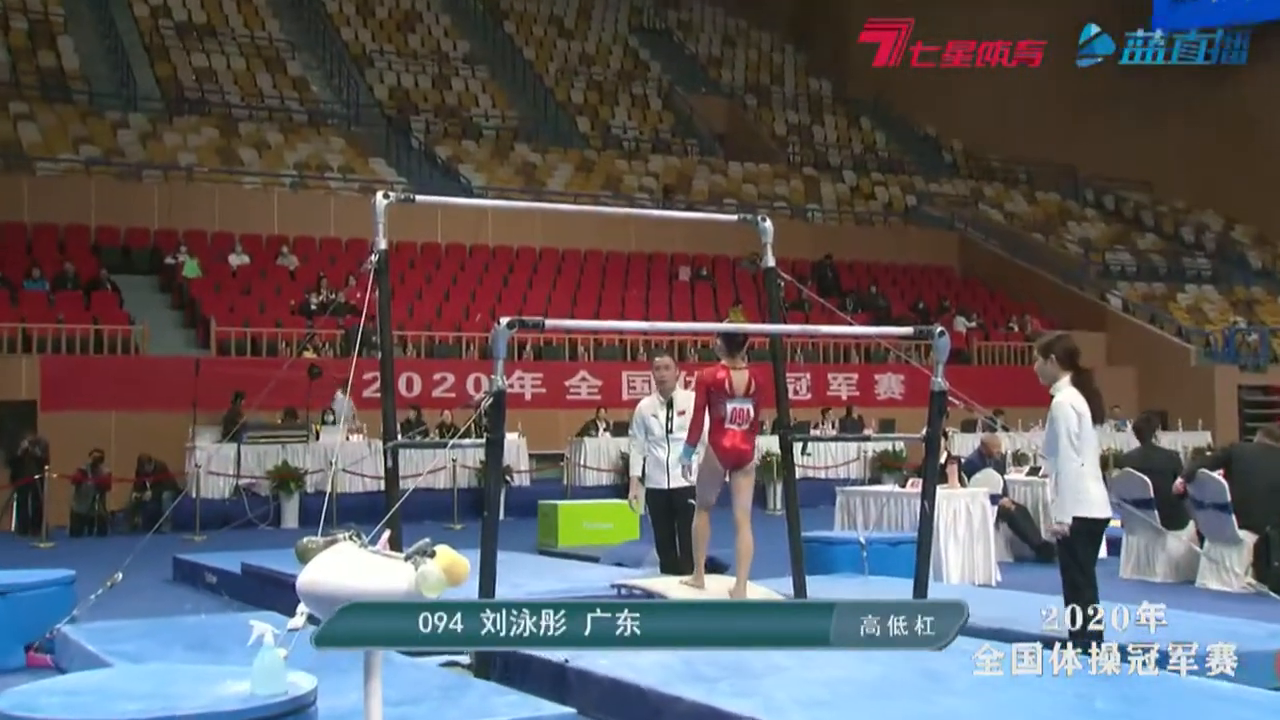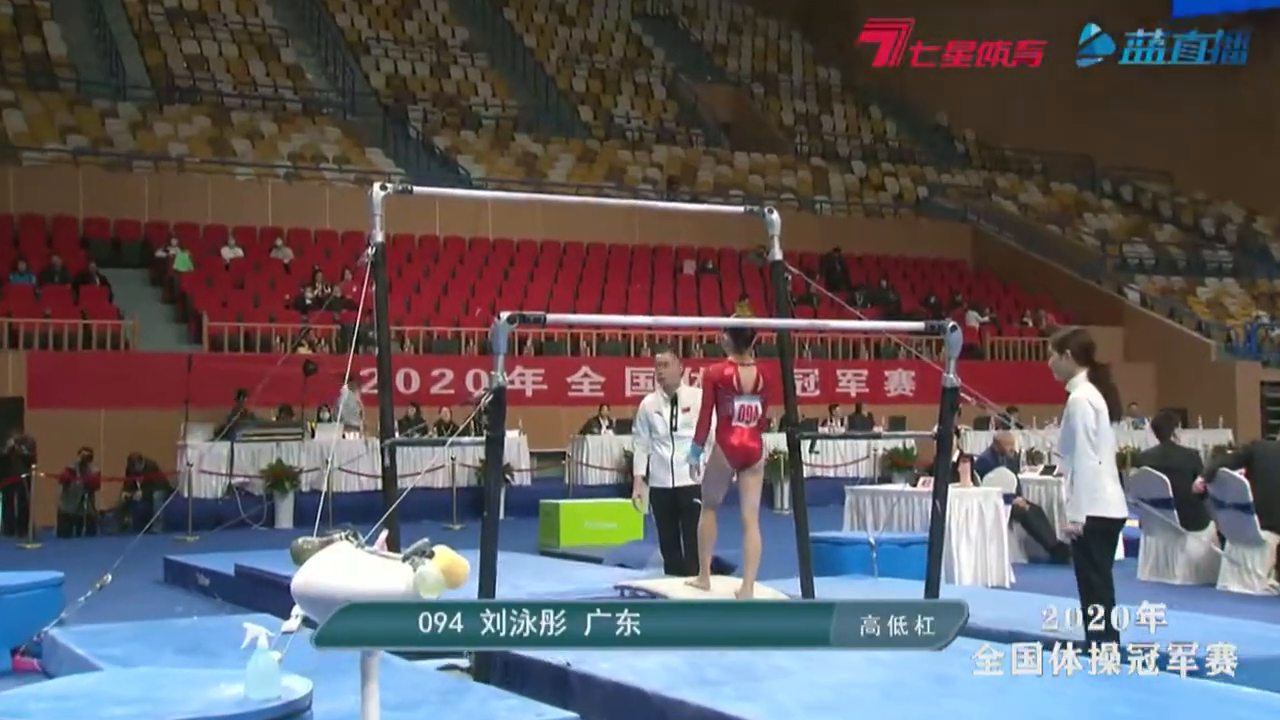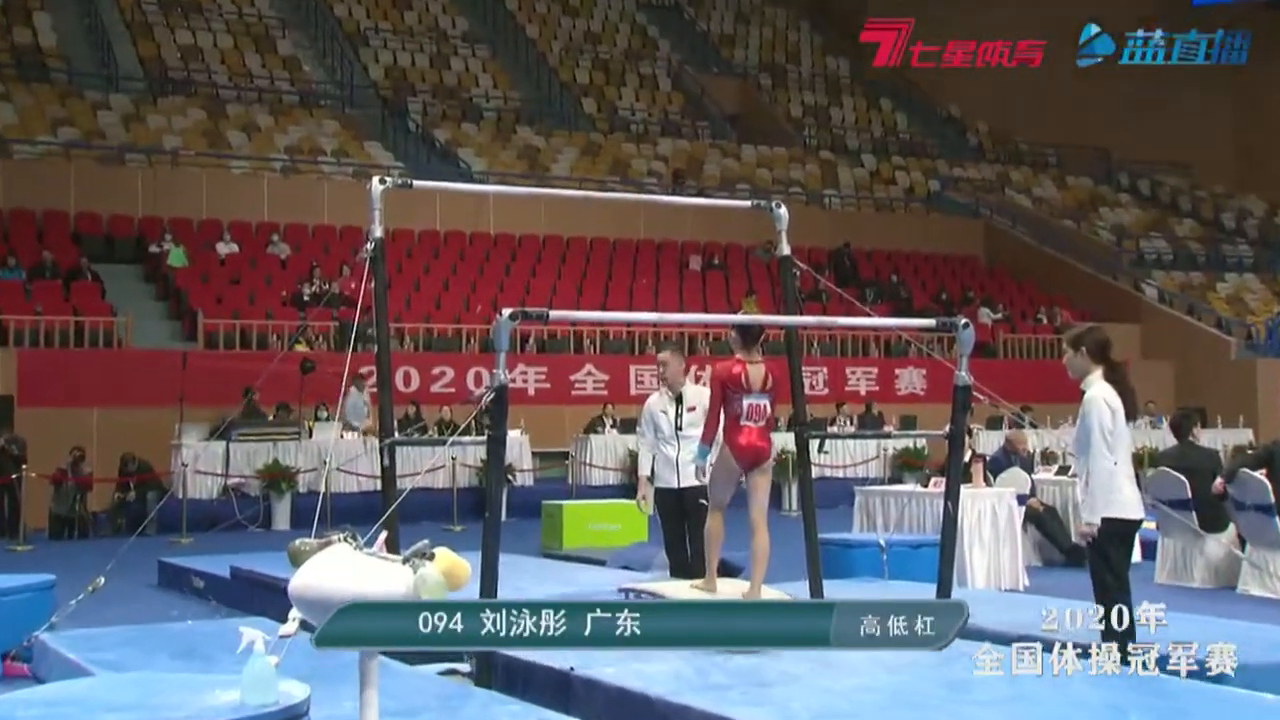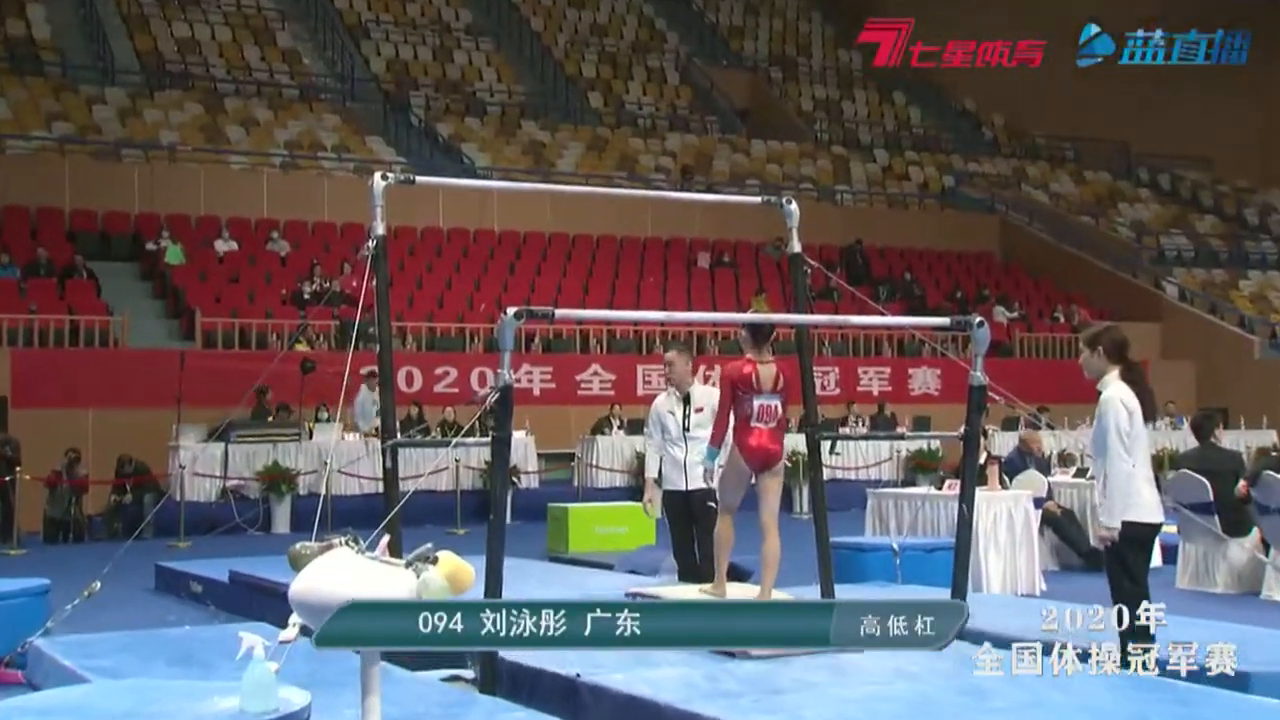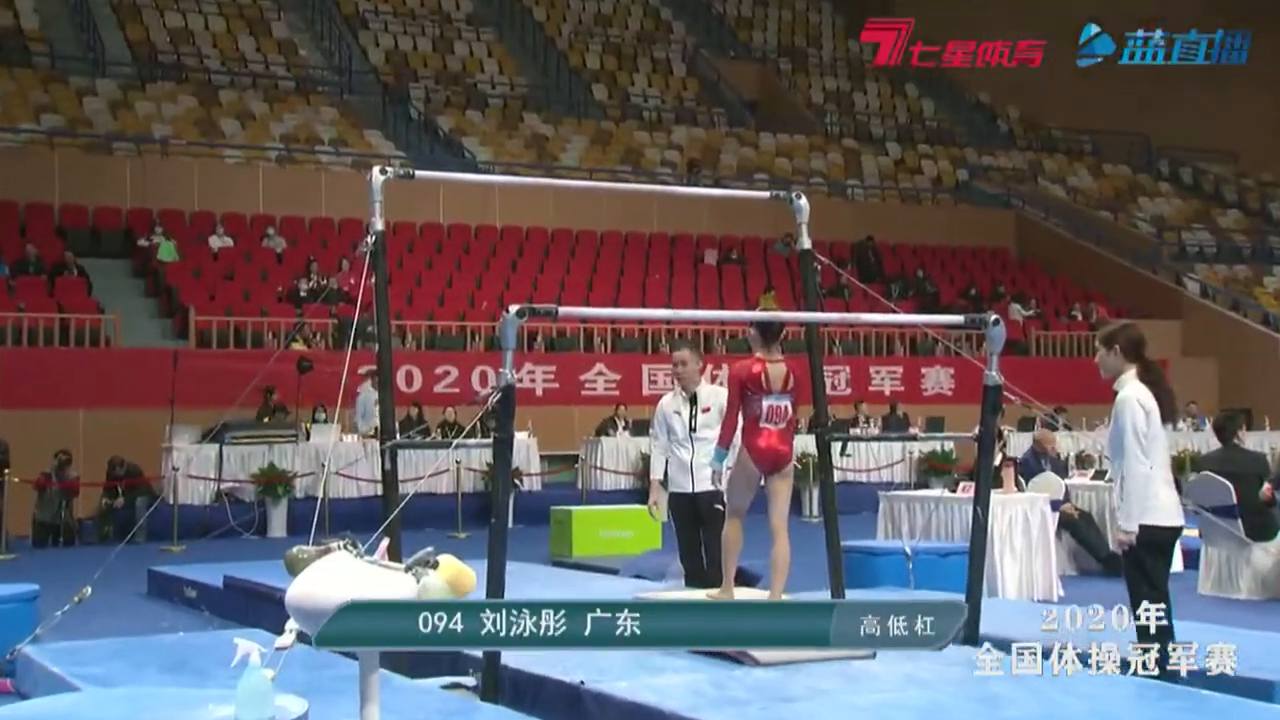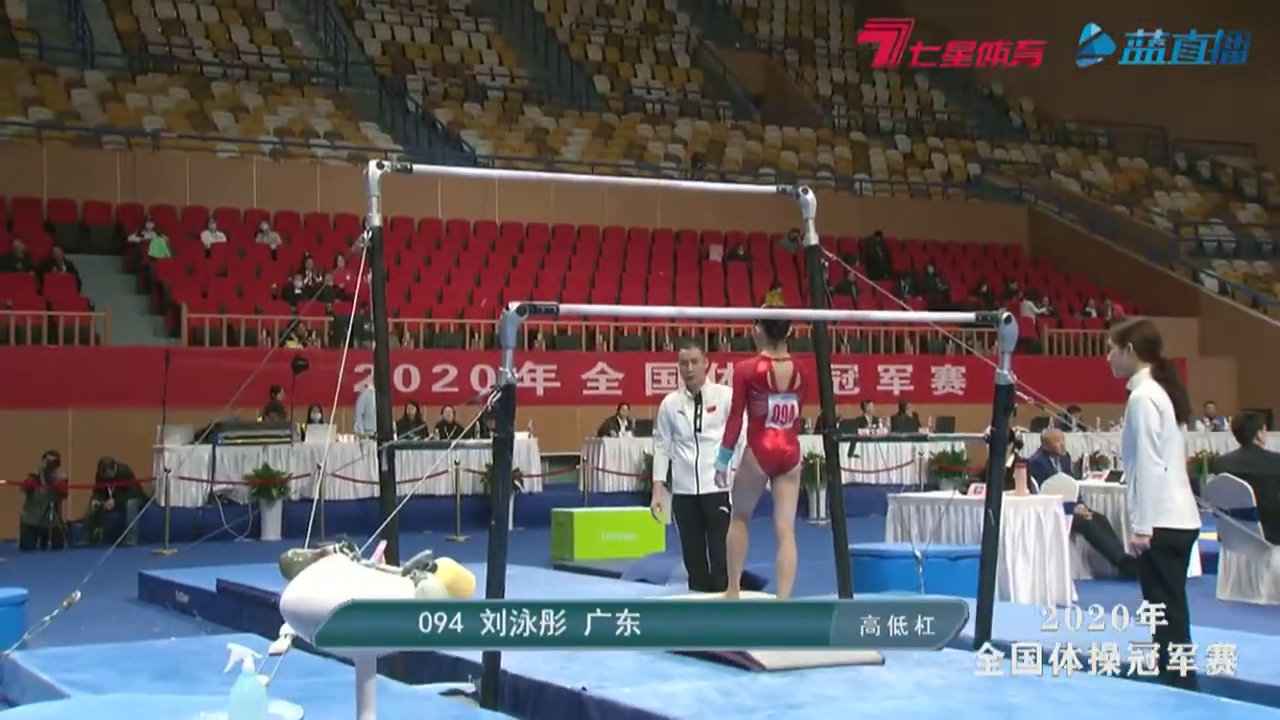
dt=0.2s
person 1, frame 1
left shoulder: (1063, 401)
right shoulder: (1078, 397)
left elbow: (1068, 463)
left wrist: (1061, 516)
left hip: (1078, 509)
right hip: (1092, 507)
left knee: (1078, 590)
right knee: (1082, 588)
left ankle: (1086, 656)
right ankle: (1089, 653)
person 1, frame 2
left shoulder: (1080, 398)
right shoulder: (1095, 393)
left elbow: (1084, 461)
left wrist: (1075, 515)
left hip: (1093, 509)
right hip: (1107, 507)
left knee: (1095, 592)
right knee: (1098, 590)
person 1, frame 3
left shoulder: (1095, 396)
right shoulder: (1110, 391)
left elbow: (1100, 462)
left wrist: (1090, 516)
left hip: (1109, 510)
right hip: (1123, 507)
left knee: (1111, 596)
right knee: (1115, 594)
right ankle: (1123, 663)
person 1, frame 4
left shoulder: (1112, 397)
right shoulder: (1128, 392)
left elbow: (1117, 464)
left wrist: (1110, 520)
left hip: (1128, 514)
right hip: (1142, 511)
left knee: (1129, 601)
right knee: (1134, 600)
person 1, frame 5
left shoulder: (1129, 397)
right shoulder: (1146, 391)
left elbow: (1135, 465)
left wrist: (1127, 523)
left hip: (1146, 517)
right hip: (1161, 514)
left knee: (1148, 609)
right knee: (1154, 607)
left ankle: (1159, 682)
right ankle: (1162, 678)
person 1, frame 6
left shoulder: (1142, 397)
right shoulder: (1160, 391)
left elbow: (1149, 467)
left wrist: (1141, 526)
left hip: (1162, 520)
right hip: (1178, 517)
left knee: (1165, 614)
right knee: (1170, 611)
left ankle: (1177, 689)
right ankle: (1179, 686)
person 2, frame 1
left shoulder: (707, 376)
right shoulder: (754, 379)
left elbow: (698, 419)
right elbow: (755, 422)
left wrist: (687, 454)
left hip: (719, 448)
right hip: (745, 451)
left knee: (703, 509)
right knee: (743, 520)
left ankle: (698, 575)
right ankle: (741, 586)
person 2, frame 2
left shoulder: (715, 373)
right shoulder: (762, 376)
left elbow: (706, 416)
right elbow: (762, 418)
left wrist: (695, 453)
left hip: (727, 446)
right hip: (754, 448)
left knee: (709, 508)
right knee: (751, 520)
left ankle: (704, 575)
right ankle: (748, 587)
person 2, frame 3
left shoulder: (723, 371)
right shoulder: (771, 374)
left elbow: (714, 416)
right elbow: (770, 417)
left wrist: (702, 453)
left hip: (735, 446)
right hip: (763, 448)
left knee: (716, 509)
right knee: (759, 521)
left ankle: (710, 579)
right ankle: (755, 590)
person 2, frame 4
left shoulder: (733, 371)
right shoulder: (782, 374)
left elbow: (723, 417)
right elbow: (782, 419)
left wrist: (710, 456)
left hip: (745, 448)
right hip: (774, 450)
left knee: (725, 512)
right knee: (770, 524)
left ankle: (719, 583)
right ankle: (766, 594)
person 2, frame 5
left shoulder: (742, 370)
right shoulder: (792, 373)
left elbow: (731, 418)
right elbow: (792, 419)
left wrist: (718, 458)
left hip: (754, 449)
right hip: (783, 452)
left knee: (734, 516)
right knee: (780, 527)
left ankle: (727, 588)
right ankle: (776, 597)
person 2, frame 6
left shoulder: (746, 369)
right shoulder: (799, 372)
left elbow: (736, 417)
right elbow: (797, 418)
left wrist: (723, 458)
left hip: (759, 450)
right hip: (789, 452)
left knee: (739, 518)
right knee: (785, 530)
left ankle: (733, 591)
right ankle: (782, 600)
person 3, frame 1
left shoulder: (693, 401)
right shoulder: (644, 407)
right elbow: (637, 446)
right wrist: (634, 484)
left hip: (687, 482)
right hip: (656, 484)
left knee: (688, 539)
right knee: (663, 541)
person 3, frame 2
left shoulder: (698, 397)
right shoulder: (648, 404)
right elbow: (641, 444)
right wrist: (637, 483)
left hip: (692, 480)
right hip: (660, 483)
left knee: (694, 541)
right knee: (668, 541)
person 3, frame 3
left shoulder: (704, 396)
right shoulder: (653, 403)
right elbow: (646, 444)
right wrist: (642, 483)
left hip: (698, 481)
right hip: (665, 483)
left knee: (700, 542)
right knee: (673, 543)
person 3, frame 4
left shoulder: (713, 397)
right shoulder: (660, 403)
right elbow: (653, 445)
right wrist: (649, 486)
left hip: (706, 484)
right hip: (673, 486)
left knee: (709, 547)
right knee: (682, 547)
person 3, frame 5
left shoulder: (720, 396)
right shoulder: (666, 403)
right elbow: (659, 447)
right wrist: (654, 488)
left hip: (713, 486)
right hip: (679, 488)
left knee: (716, 550)
right knee: (688, 551)
person 3, frame 6
left shoulder: (726, 396)
right shoulder: (670, 403)
right elbow: (662, 447)
right wrist: (657, 489)
left hip: (718, 487)
right hip: (684, 490)
left knee: (721, 553)
right knee: (692, 554)
